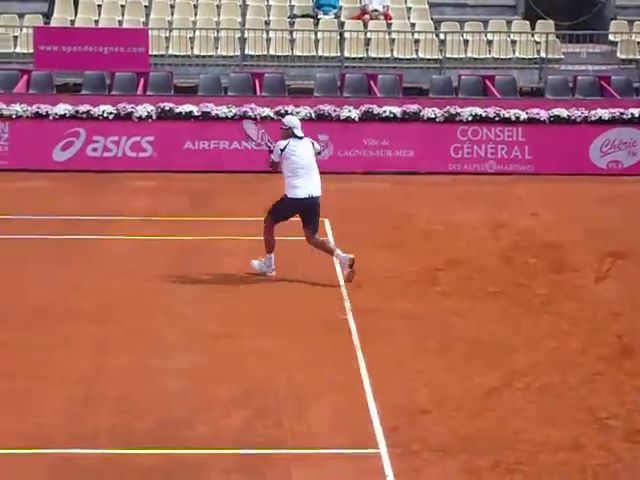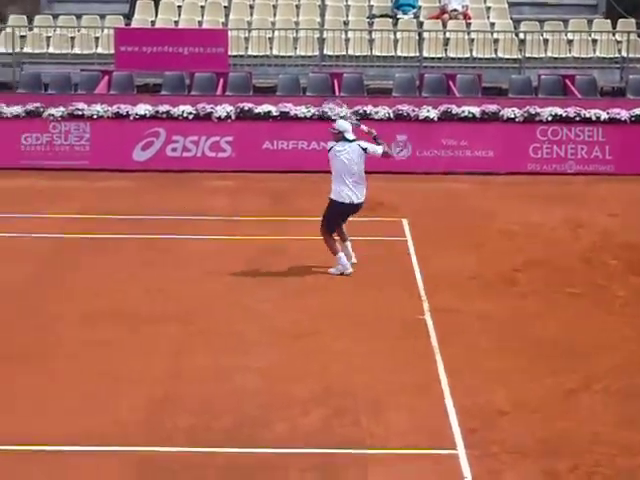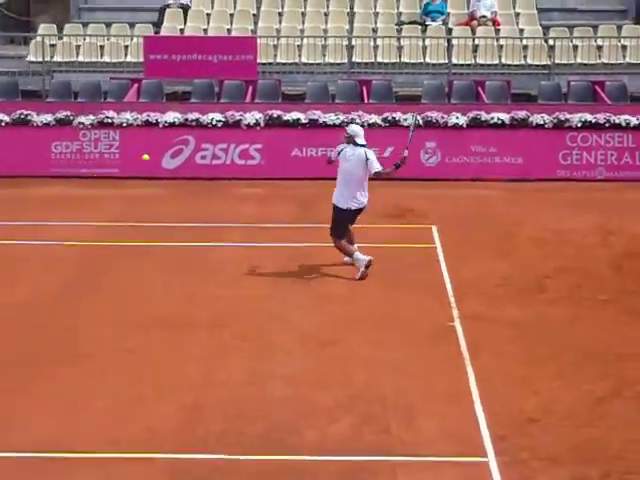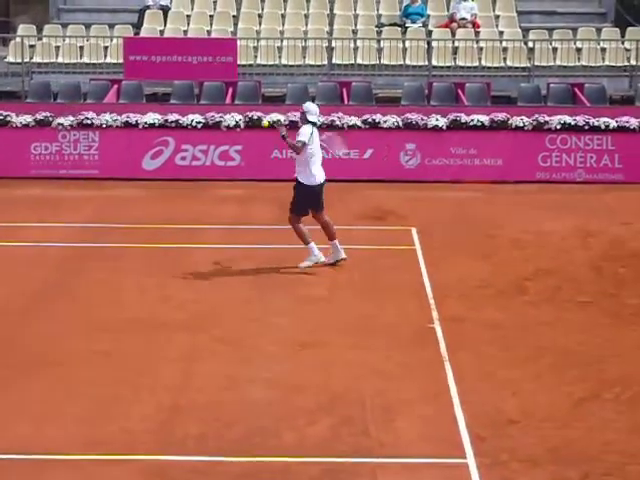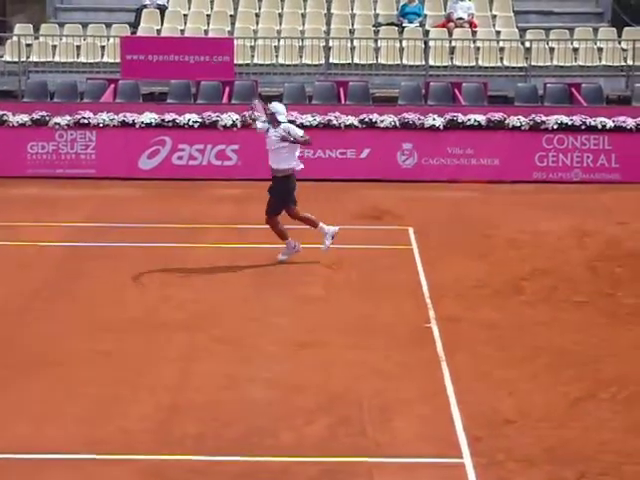
dt=0.2s
person 1, frame 1
left shoulder: (281, 145)
right shoulder: (309, 142)
left elbow: (274, 168)
right elbow: (319, 150)
left wrist: (273, 154)
left hip: (295, 196)
right hip: (314, 197)
left knee: (269, 222)
right knee: (312, 237)
left ankle: (268, 264)
right ankle: (343, 258)
person 1, frame 2
left shoulder: (332, 148)
right shoulder: (362, 146)
right elbow: (387, 153)
right wrist: (375, 138)
left hip: (340, 199)
right hip: (358, 200)
left knee: (326, 231)
right knee: (336, 222)
left ankle: (343, 264)
right ankle: (348, 254)
person 1, frame 3
left shoulder: (341, 149)
right shoulder: (367, 154)
left elbow: (329, 161)
right elbow: (379, 175)
right wrist: (398, 165)
left hip: (341, 203)
right hip: (360, 203)
left knee: (337, 239)
right knee: (344, 226)
left ankle: (362, 259)
right ankle: (355, 256)
person 1, frame 4
left shoulder: (305, 129)
right shoulder: (312, 130)
left elbow: (298, 149)
left wrist: (285, 136)
left hip: (306, 182)
right hip: (317, 180)
left knee: (294, 219)
right knee: (320, 216)
left ankle: (314, 254)
right ankle: (337, 252)
person 1, frame 5
left shoulder: (287, 128)
right shoulder: (268, 127)
left elbow: (308, 140)
right elbow: (255, 124)
left wrist: (292, 139)
left hip: (284, 179)
right hip: (278, 178)
left knee: (271, 219)
right knee: (293, 213)
left ankle: (291, 246)
right ankle: (327, 230)
